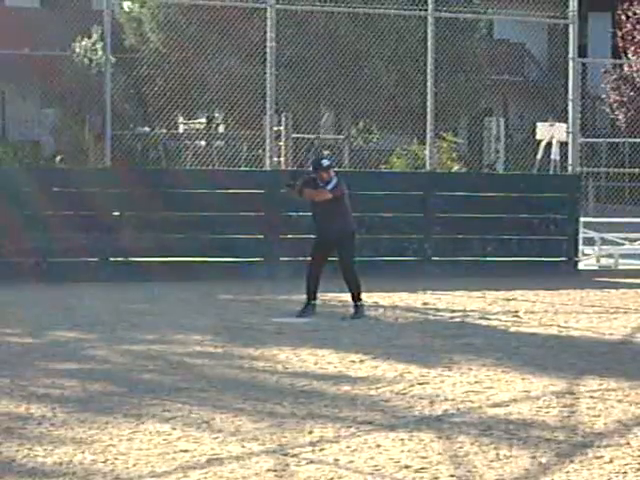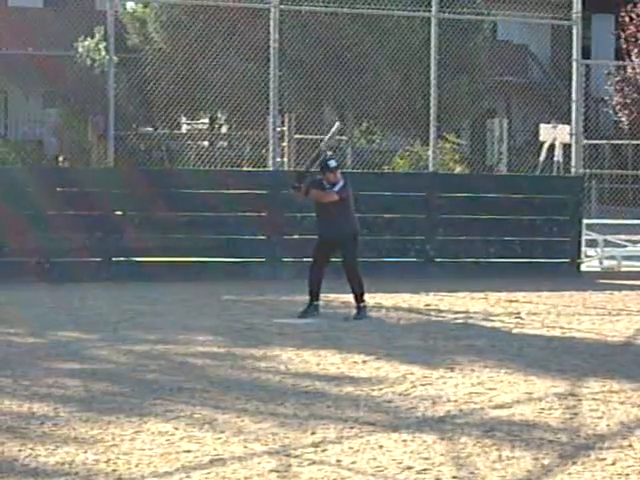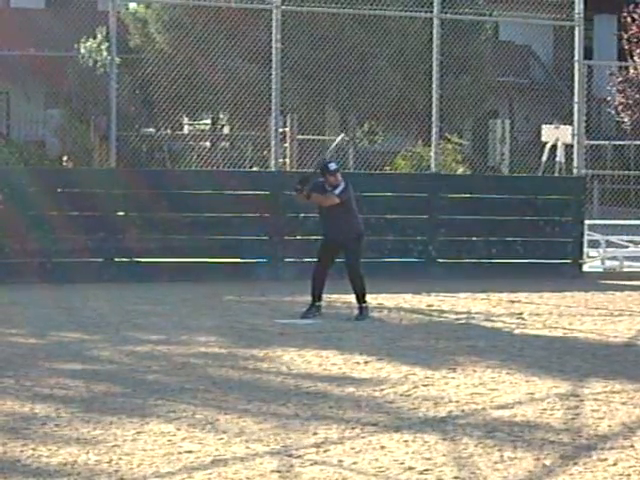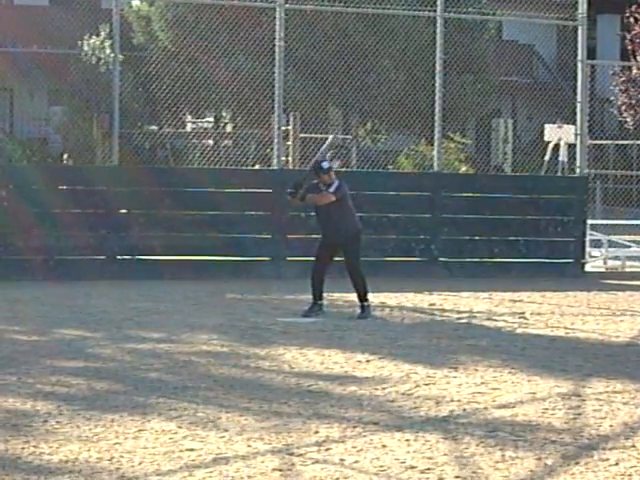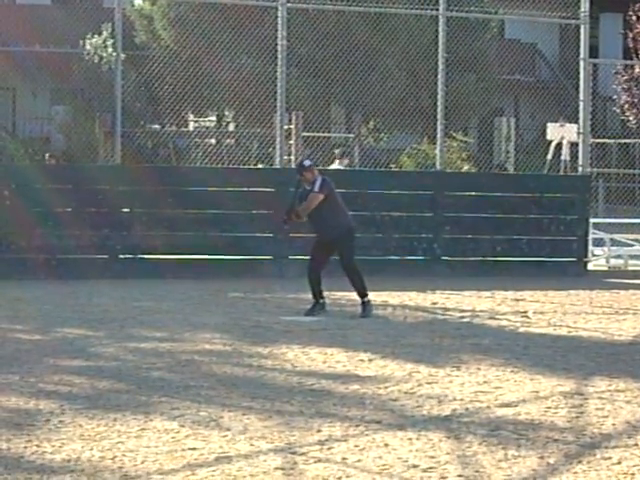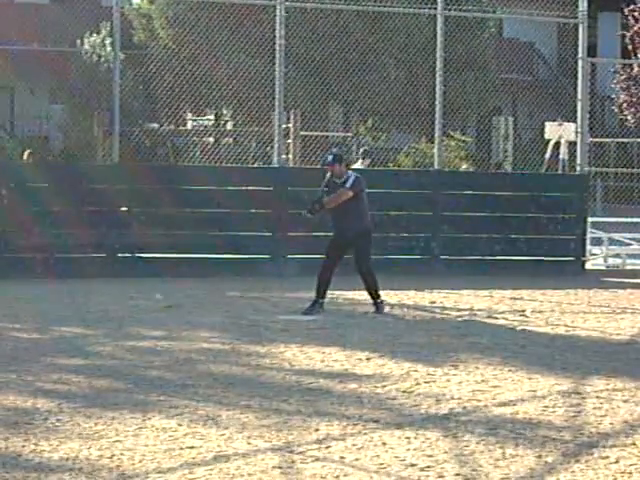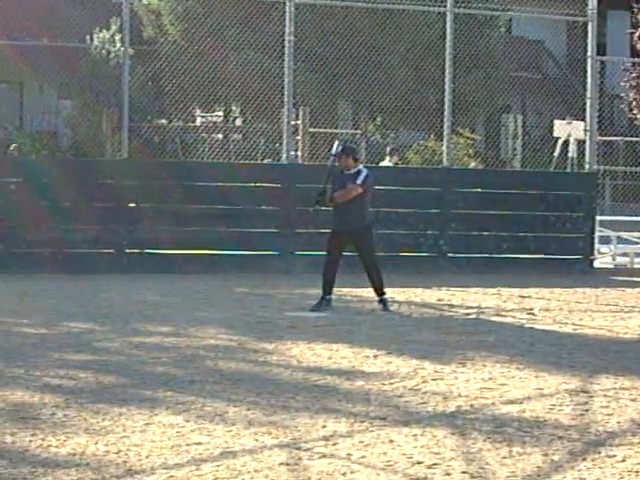
dt=0.7s
person 1, frame 1
left shoulder: (337, 183)
right shoulder: (311, 181)
left elbow: (319, 196)
right elbow: (297, 189)
left wrist: (301, 190)
right wrist: (295, 185)
left hip: (344, 233)
right hip: (324, 234)
left knee: (347, 267)
right knee: (313, 268)
left ankle: (358, 304)
right ankle: (311, 303)
person 1, frame 2
left shoulder: (343, 184)
right shoulder: (316, 182)
left elbow: (325, 197)
right elbow: (301, 193)
left wrist: (306, 190)
right wrist: (299, 186)
left hip: (348, 234)
right hip: (326, 235)
left knee: (350, 268)
right knee: (316, 267)
left ankle: (361, 305)
right ankle: (313, 304)
person 1, frame 3
left shoulder: (344, 186)
right shoulder: (318, 185)
left elbow: (325, 201)
right elbow: (303, 195)
left wrist: (307, 193)
right wrist: (302, 189)
left hip: (352, 235)
right hip: (331, 236)
left knee: (353, 269)
right knee: (319, 269)
left ankle: (363, 306)
right ankle: (315, 305)
person 1, frame 4
left shoulder: (339, 185)
right shoulder: (314, 187)
left elbow: (320, 199)
right elbow: (297, 200)
left wrist: (302, 195)
right wrist: (296, 193)
left hip: (350, 234)
right hip: (329, 236)
left knee: (353, 268)
right knee: (318, 268)
left ankle: (365, 305)
right ankle: (317, 303)
person 1, frame 5
left shoulder: (323, 182)
right shoulder: (303, 193)
left elbow: (312, 203)
right elbow: (303, 215)
left wrist: (295, 213)
right wrist: (295, 215)
left hip: (343, 231)
right hip: (324, 236)
left knee: (348, 265)
right knee: (313, 268)
left ankle: (365, 301)
right ankle: (319, 302)
person 1, frame 6
left shoulder: (355, 179)
right shoulder: (330, 184)
left elbow: (340, 198)
right elbow: (328, 205)
left wrist: (320, 205)
right wrist: (319, 205)
left hip: (361, 232)
right hip: (341, 233)
left knee: (364, 267)
right knee: (327, 266)
left ankle: (377, 301)
right ankle: (319, 301)
person 1, frame 7
left shoulder: (364, 175)
right shoulder: (337, 176)
left elbow: (349, 193)
right elbow: (331, 197)
left wrist: (331, 197)
right wrist: (328, 197)
left hip: (361, 227)
right hip: (339, 227)
left knee: (370, 262)
right knee: (330, 261)
left ankle: (382, 297)
right ankle: (326, 298)
